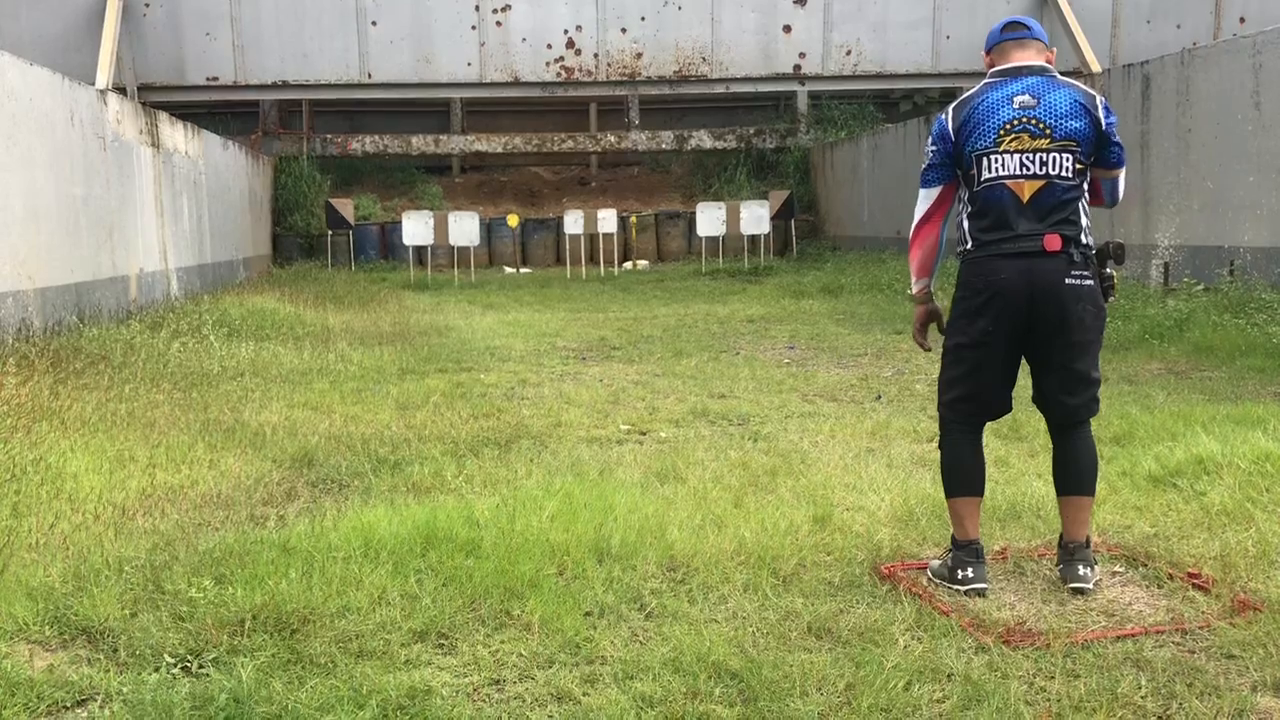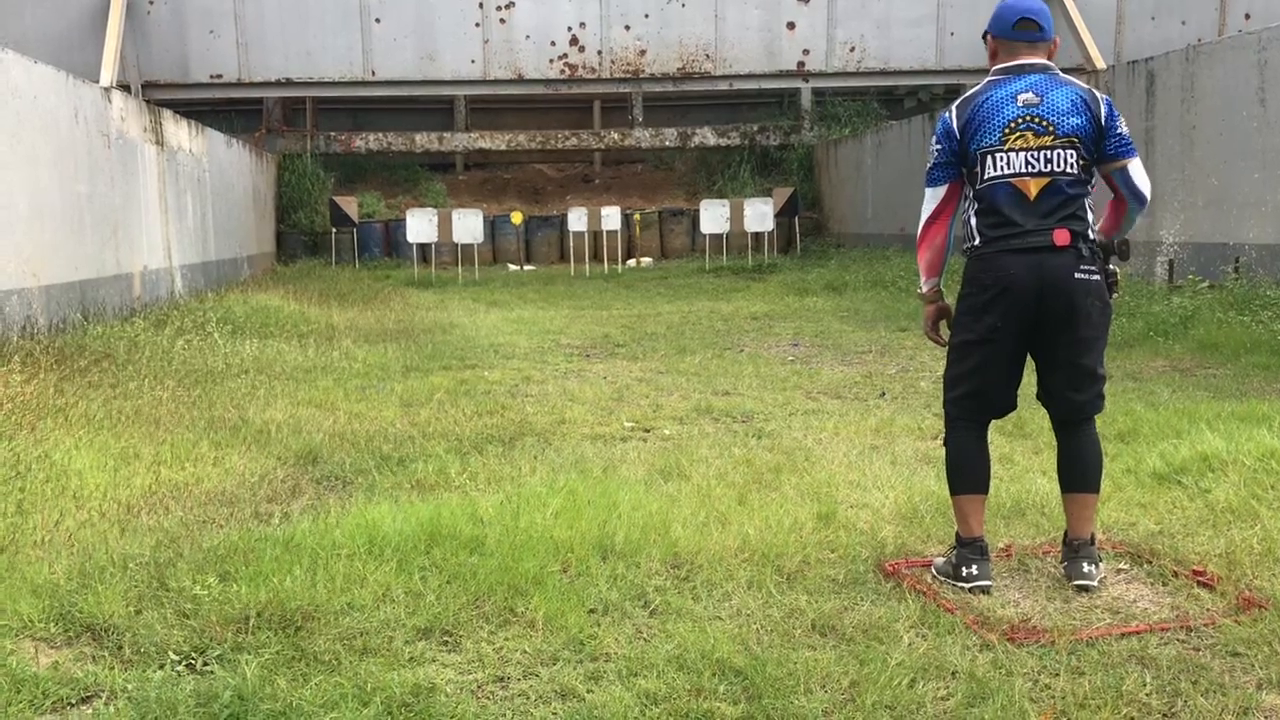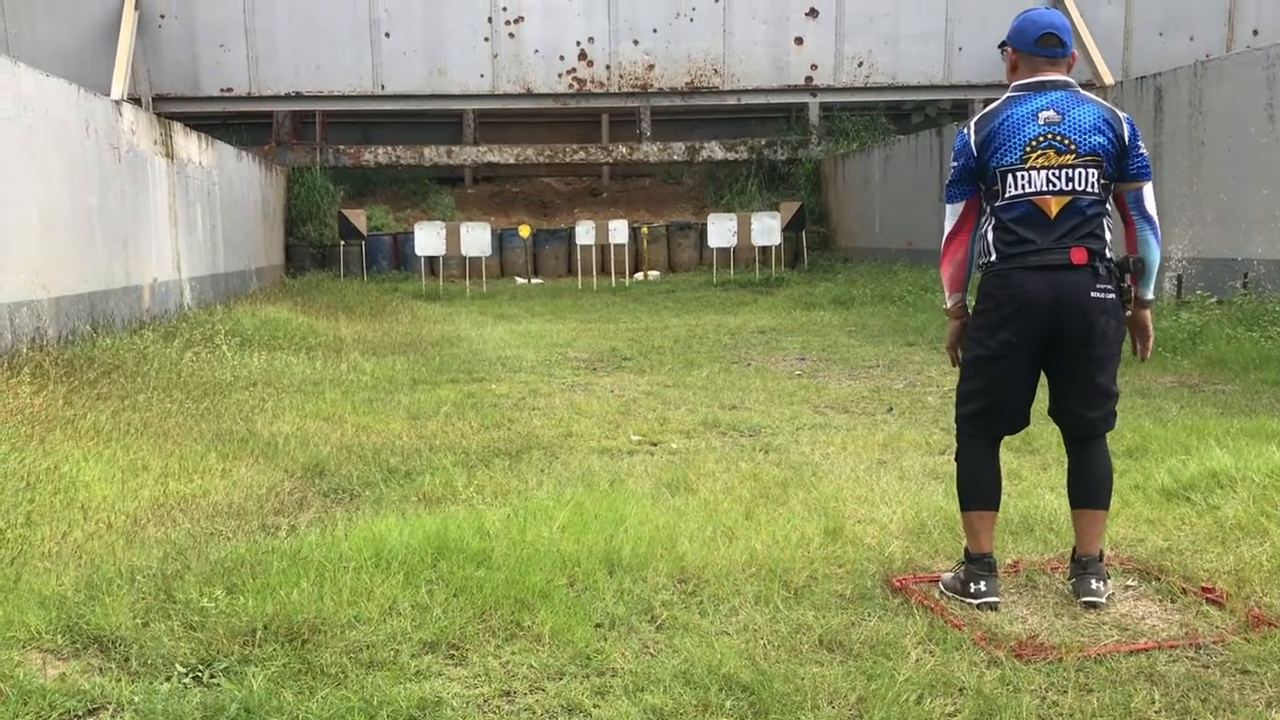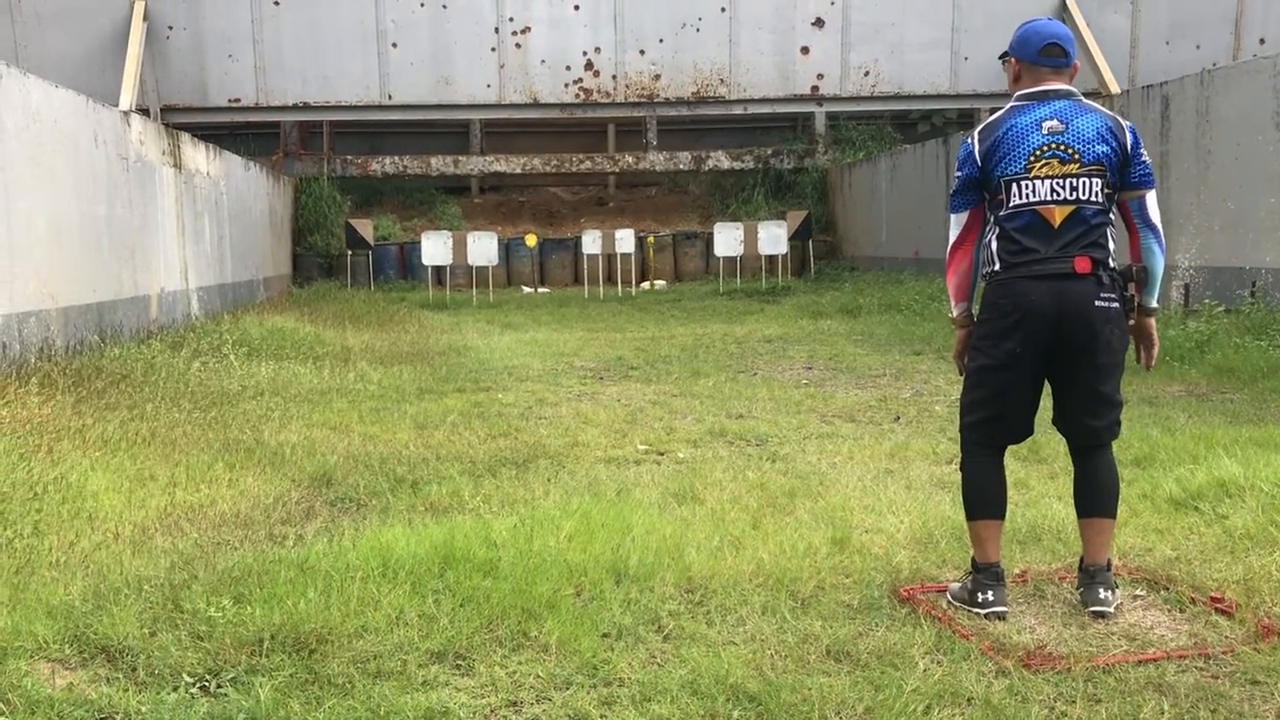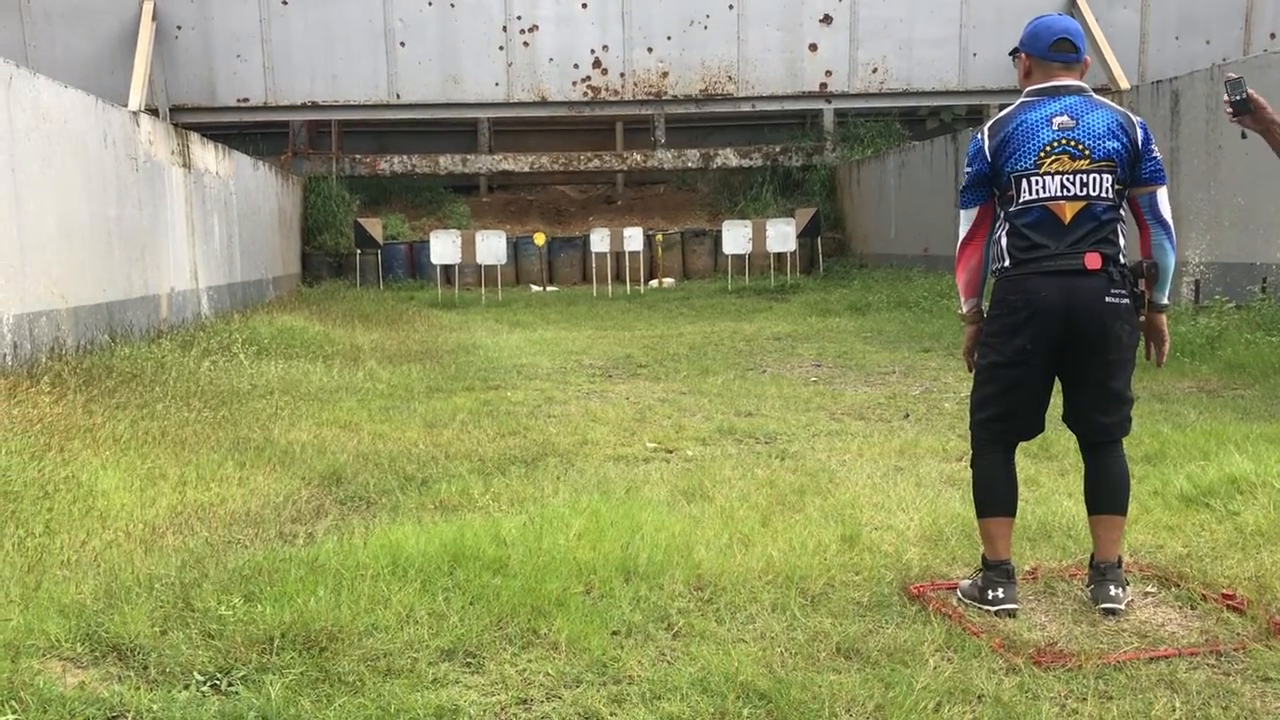
dt=1s
person 1, frame 1
left shoulder: (959, 114)
right shoulder: (1089, 104)
left elbow: (931, 211)
right elbow: (1110, 193)
left wrist: (921, 293)
left hip: (988, 279)
right hip: (1067, 276)
left knee: (961, 416)
right knee: (1071, 417)
left ankle: (966, 558)
right ankle: (1077, 556)
person 1, frame 2
left shoulder: (964, 110)
right shoulder: (1090, 102)
left elbow: (938, 209)
right elbow: (1136, 192)
left wrist: (930, 292)
right wrist: (1100, 242)
left hip: (995, 274)
right hip: (1074, 272)
left knee: (967, 413)
right knee: (1076, 414)
left ankle: (971, 556)
right ankle: (1082, 554)
person 1, frame 3
left shoulder: (983, 126)
right shoulder: (1113, 121)
left elbow: (959, 227)
right elbow: (1142, 217)
left wrist: (956, 310)
right wrist: (1141, 300)
left hip: (1009, 292)
right hip: (1089, 291)
left knee: (978, 430)
right knee: (1088, 432)
left ankle: (979, 572)
right ankle: (1090, 571)
person 1, frame 4
left shoulder: (987, 136)
right shoulder: (1114, 130)
left elbow: (964, 237)
right elbow: (1146, 226)
left wrist: (962, 319)
right wrist: (1145, 309)
left hip: (1012, 302)
right hip: (1093, 300)
left knee: (983, 439)
right knee: (1093, 440)
left ankle: (987, 581)
right ankle: (1097, 580)
person 1, frame 5
left shoulder: (998, 131)
right shoulder: (1126, 126)
left elbow: (974, 232)
right elbow: (1157, 223)
left wrist: (972, 315)
right wrist: (1157, 306)
left hip: (1023, 298)
right hip: (1103, 296)
left knee: (994, 436)
right knee: (1104, 437)
left ankle: (997, 578)
right ankle: (1108, 577)
